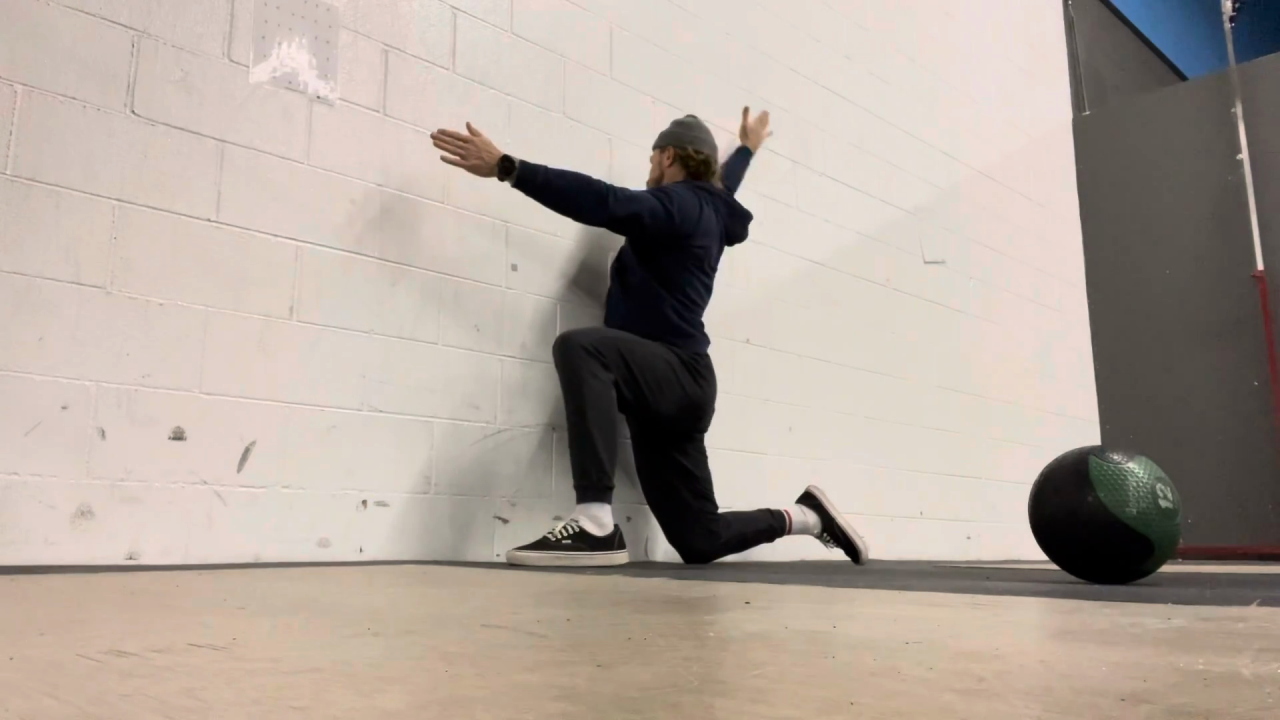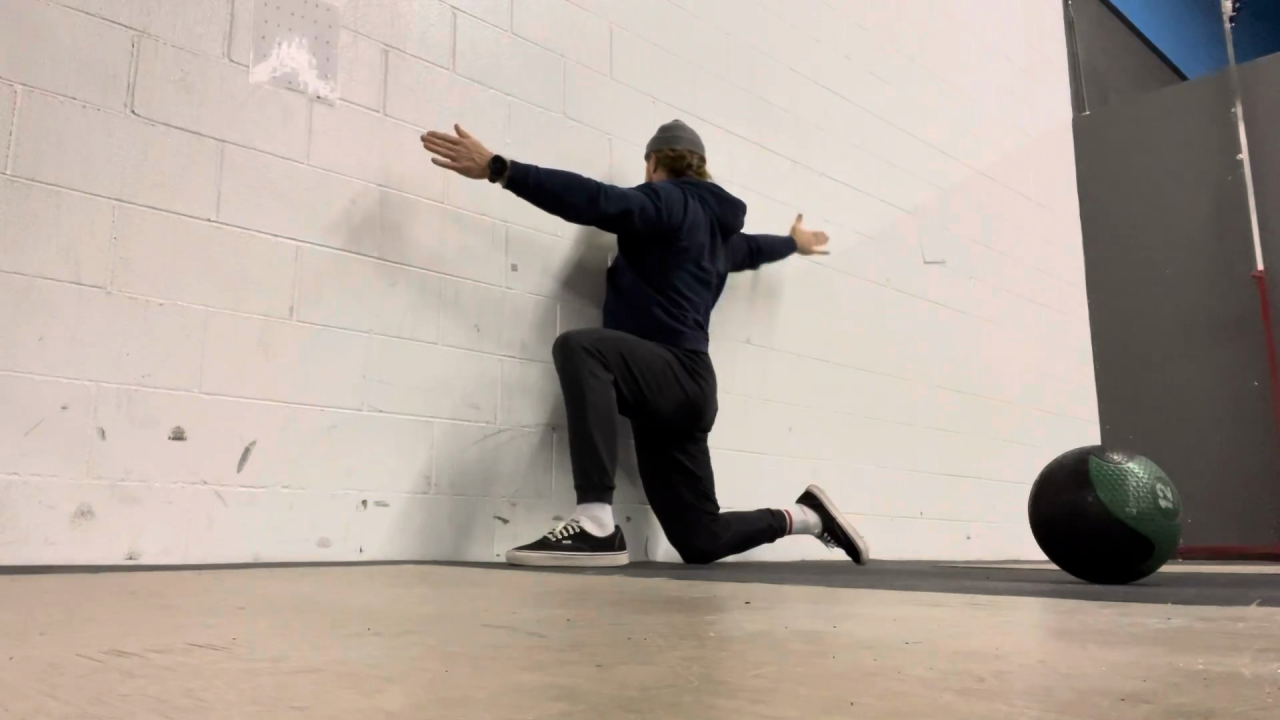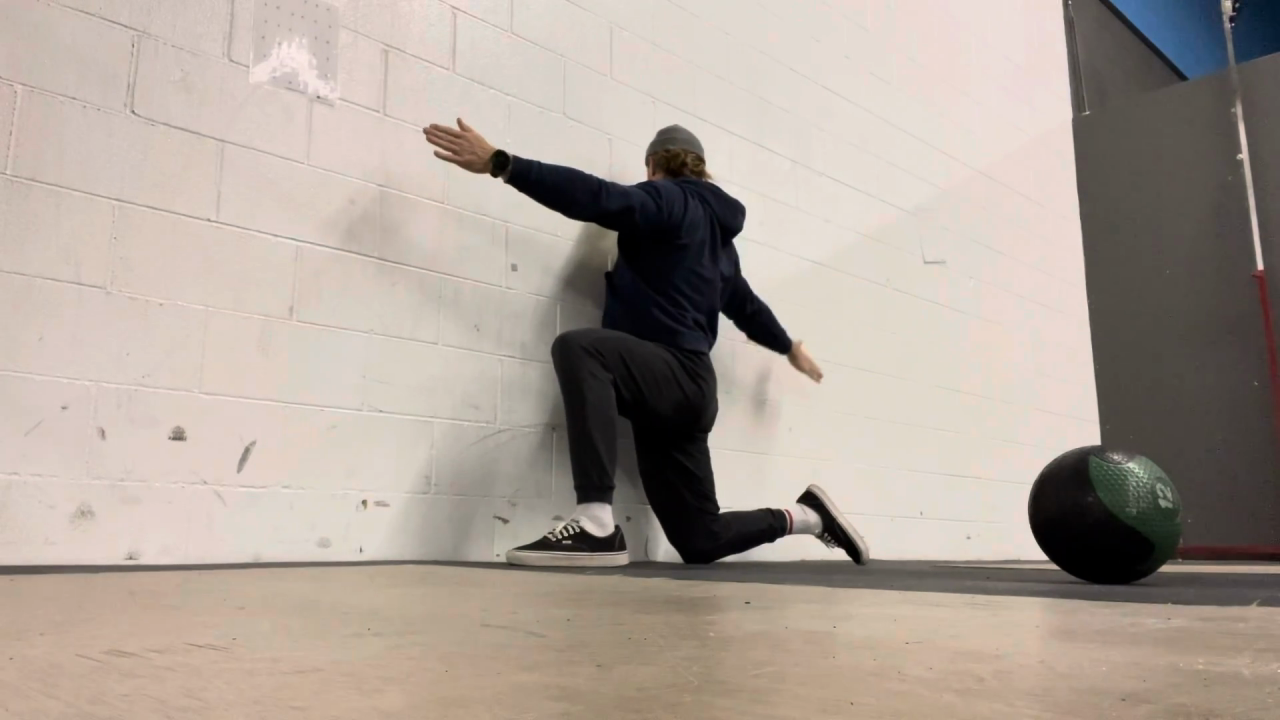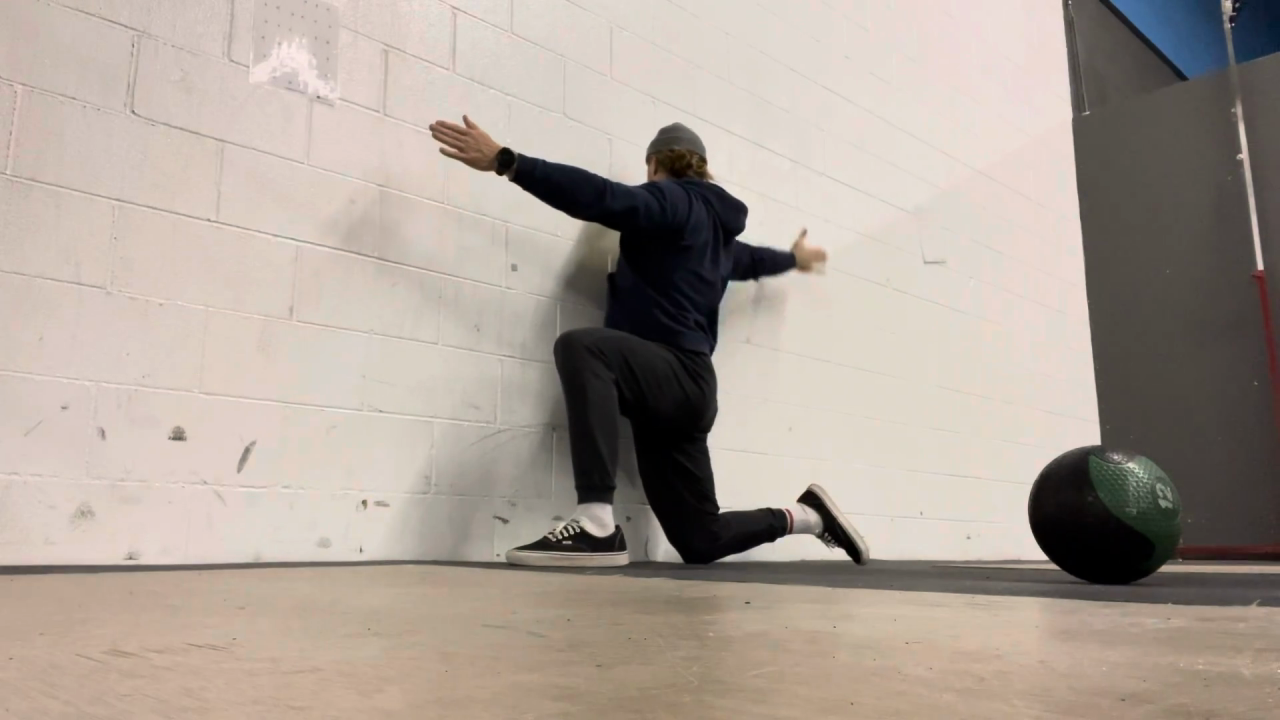
dt=0.5s
person 1, frame 1
left shoulder: (680, 206)
right shoulder: (706, 212)
left elbow: (601, 202)
right elbow: (723, 188)
left wrist: (505, 166)
right wrist: (746, 151)
left hip: (677, 377)
right hip: (674, 386)
right knee: (699, 540)
left ankle: (595, 526)
right ankle: (806, 516)
person 1, frame 2
left shoulder: (669, 202)
right shoulder: (712, 221)
left elbow: (593, 201)
right elbow: (750, 247)
left wrist: (496, 168)
right wrist: (793, 243)
left hip: (675, 376)
right hip: (683, 386)
right knee: (700, 542)
left ankle: (596, 525)
right ankle: (807, 517)
person 1, frame 3
left shoulder: (668, 201)
right shoulder: (714, 228)
left elbow: (595, 197)
right elbow: (744, 303)
left wrist: (498, 162)
right wrist: (790, 349)
left hip: (677, 377)
right hip: (683, 387)
right knee: (700, 541)
left ankle: (595, 527)
right ankle: (806, 517)
person 1, frame 4
left shoulder: (672, 202)
right shoulder: (715, 225)
left elbow: (599, 198)
right elbow: (749, 260)
left wrist: (504, 160)
right wrist: (794, 259)
left hip: (678, 377)
right hip: (682, 387)
right knee: (700, 542)
left ankle: (596, 526)
right ankle: (806, 516)
